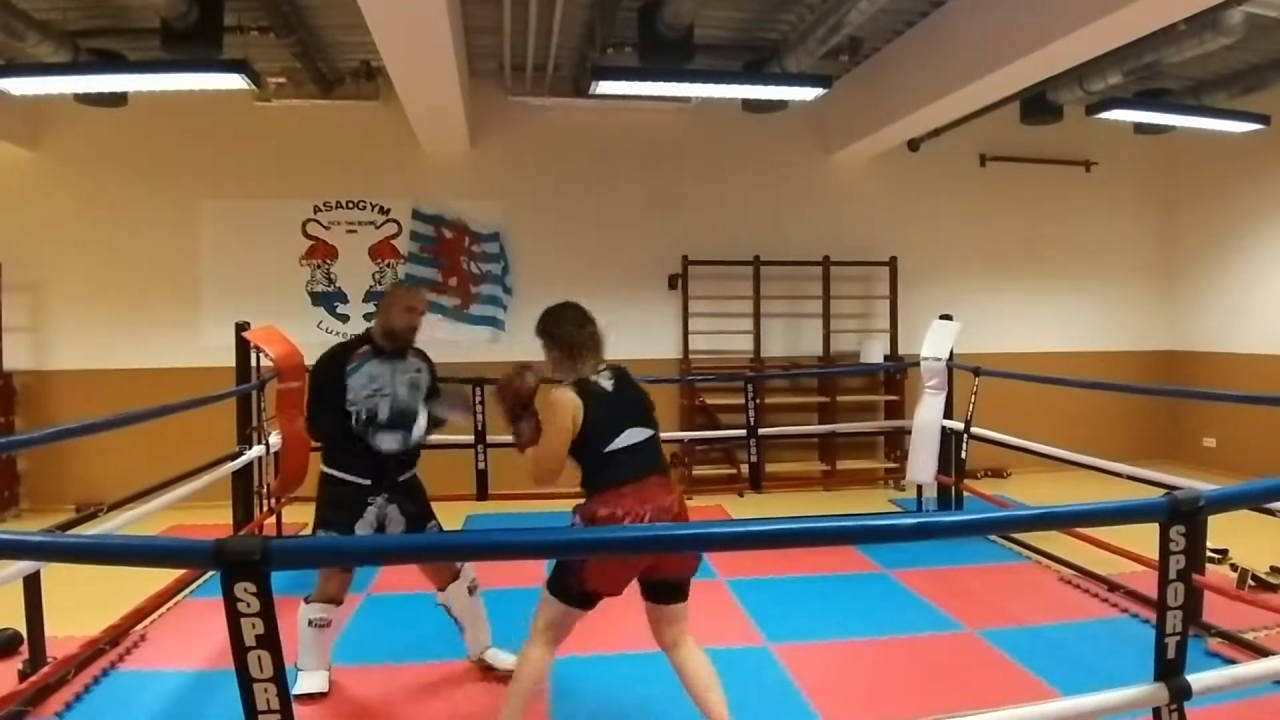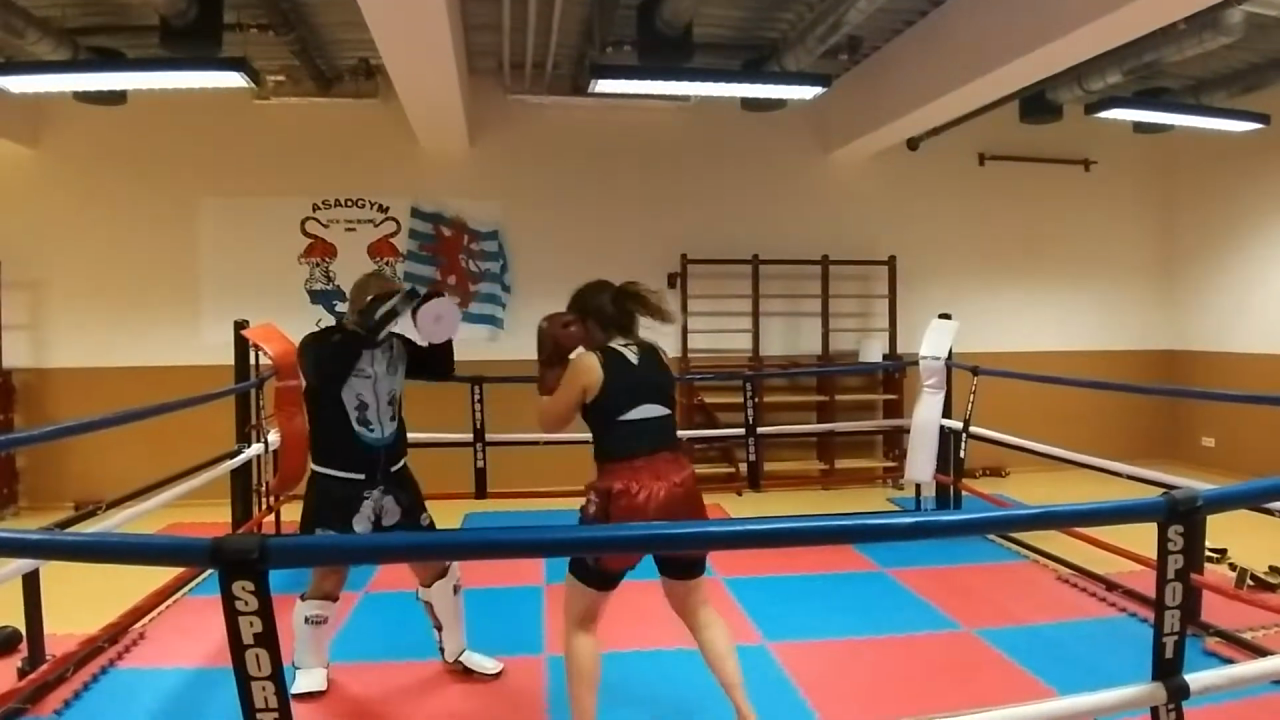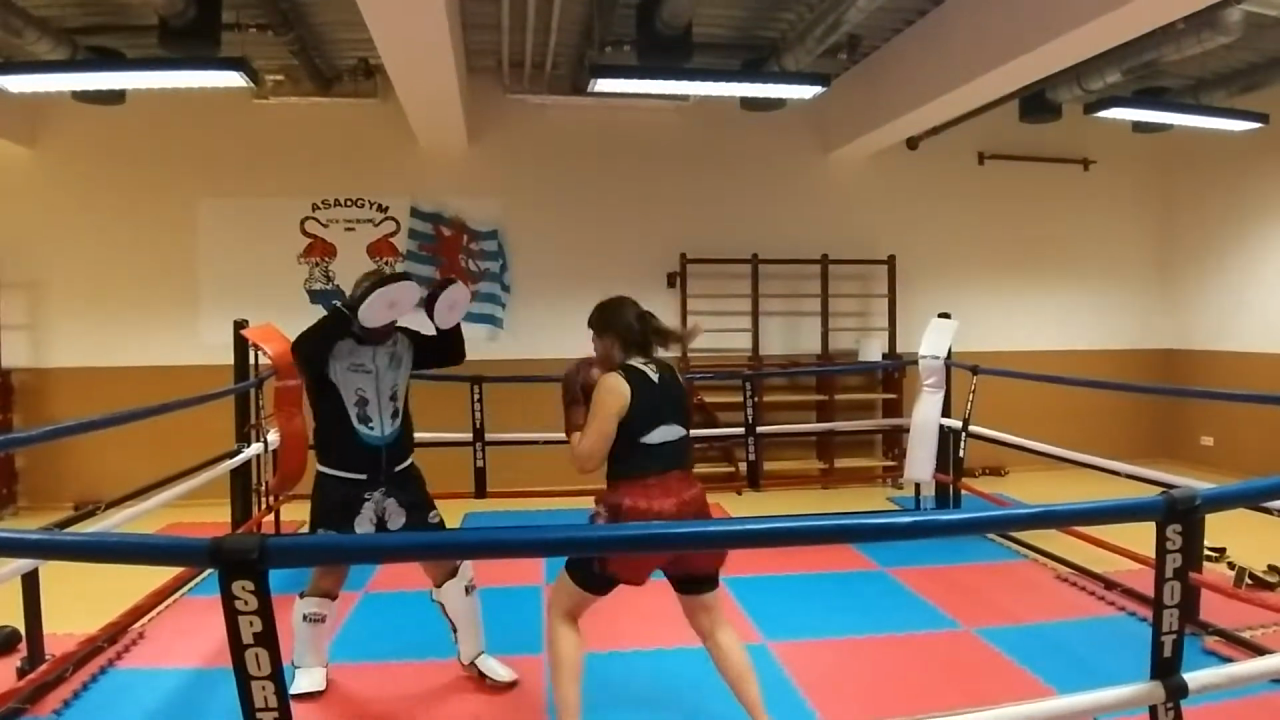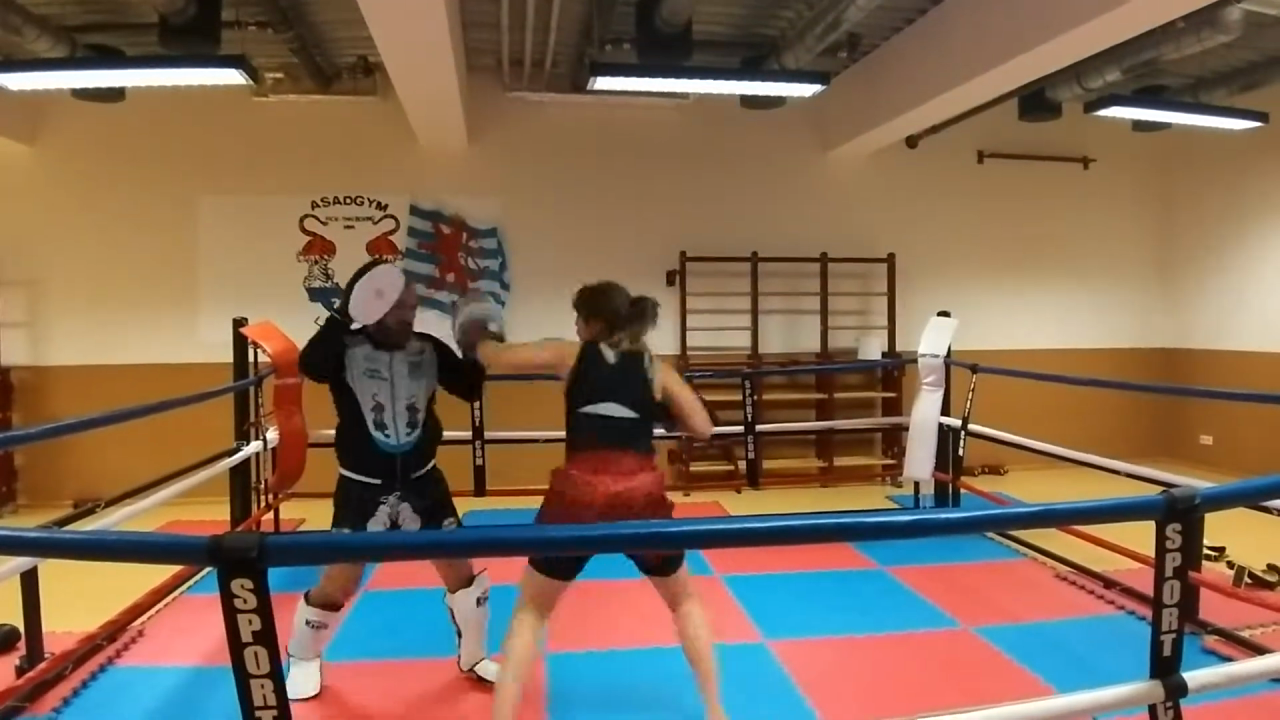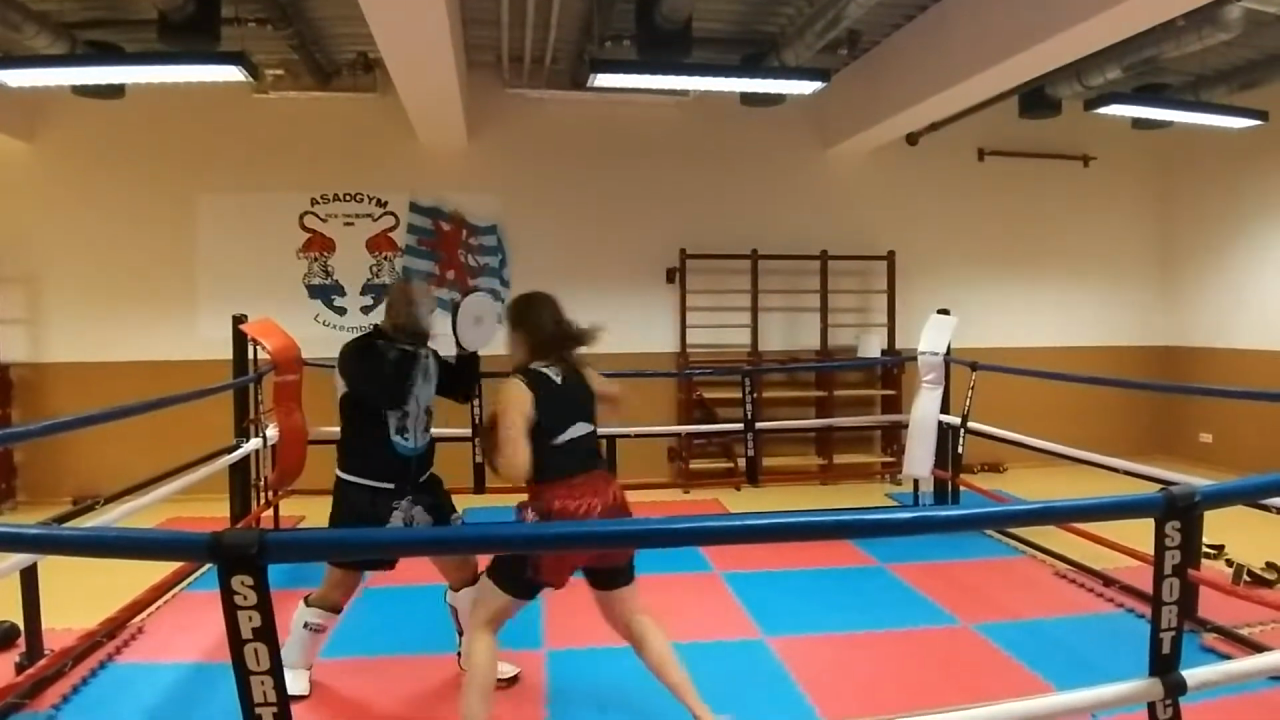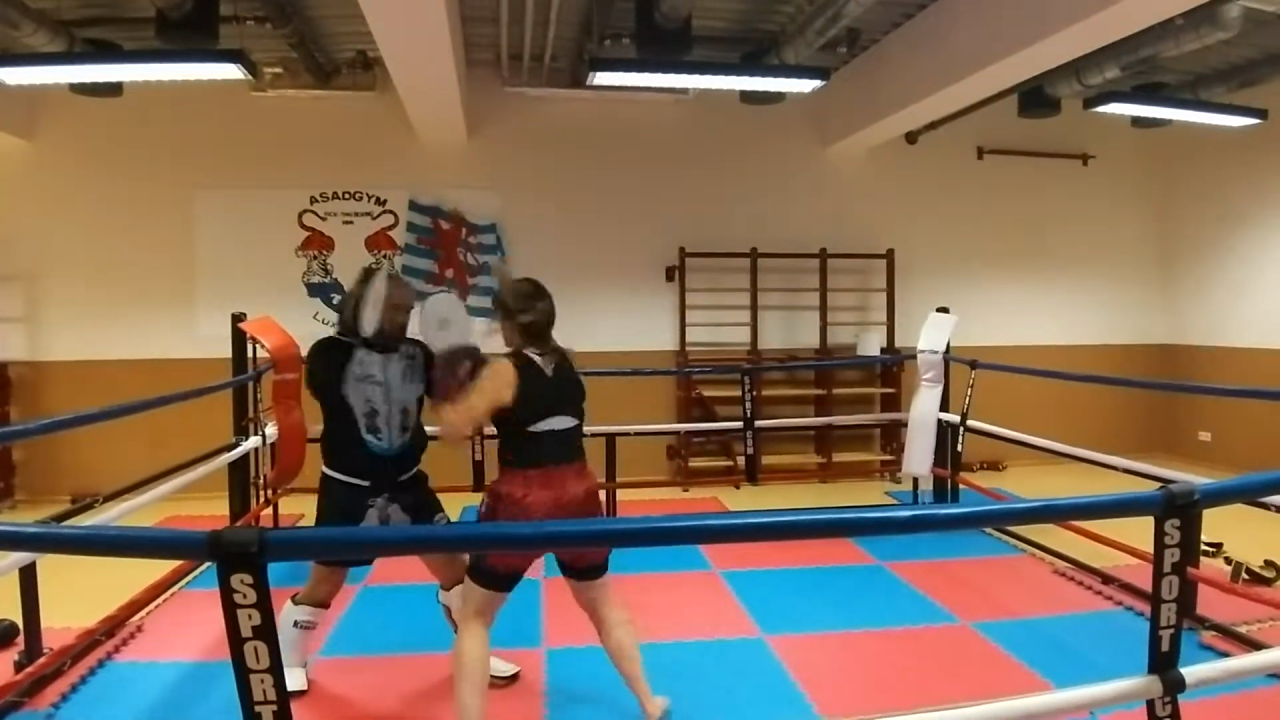
dt=0.2s
person 1, frame 1
left shoulder: (564, 399)
right shoulder: (627, 380)
left elbow: (543, 473)
left wrist: (522, 423)
left hip: (613, 525)
right hip: (667, 514)
left knee: (545, 633)
right knee: (676, 638)
person 1, frame 2
left shoulder: (588, 364)
right shoulder: (656, 356)
left elbow: (550, 422)
left wrist: (552, 365)
left hip: (624, 499)
right hip: (678, 489)
left knee: (577, 622)
right knee: (699, 612)
person 1, frame 3
left shoulder: (613, 384)
right shoulder: (671, 376)
left elbow: (586, 461)
left wrist: (576, 410)
left hip: (634, 513)
right hip: (687, 507)
left knee: (561, 612)
right knee: (713, 625)
person 1, frame 4
left shoulder: (572, 354)
right shoulder: (656, 368)
left elbow: (497, 358)
right elbow: (702, 428)
left wrist: (477, 339)
left hip: (583, 493)
right hip: (642, 494)
left knee: (531, 610)
right knee: (683, 600)
person 1, frame 5
left shoulder: (517, 389)
right shoulder: (575, 373)
left elbow: (516, 472)
right elbow: (612, 393)
left wrist: (495, 449)
left hip: (558, 515)
right hip: (604, 505)
left knee: (482, 621)
right knee: (630, 619)
person 1, frame 6
left shoulder: (503, 371)
right shoulder: (566, 363)
left elbow: (453, 428)
left hip: (521, 505)
right hip: (577, 497)
left knee: (473, 620)
right knee: (603, 608)
person 2, frame 1
left shoulder: (419, 364)
right shoulder: (341, 360)
left elbow: (433, 409)
right elbow: (318, 421)
left wrist: (445, 413)
right wrist: (365, 422)
left hip: (401, 484)
right hip: (346, 487)
left knee: (446, 568)
right knee: (331, 581)
left ankle: (481, 647)
right ankle: (312, 668)
person 2, frame 2
left shoulder: (394, 345)
right shoulder: (320, 345)
left elbow: (439, 366)
right elbow: (326, 376)
right wrist: (367, 327)
left hip: (392, 477)
right hip: (337, 484)
left knee: (435, 564)
right knee: (327, 578)
left ankle: (455, 650)
right ankle: (310, 667)
person 2, frame 3
left shoulder: (402, 342)
right shoulder: (324, 343)
left elbow: (452, 354)
right elbow: (303, 355)
left wrist: (445, 318)
right wrist: (349, 312)
left hip: (400, 476)
right hip: (343, 484)
left knee: (445, 563)
right knee: (327, 577)
left ankle: (473, 653)
right ankle: (309, 666)
person 2, frame 4
left shoulder: (429, 350)
right shoulder: (345, 347)
left elbow: (471, 389)
right elbow: (312, 365)
right wrist: (346, 315)
left hip: (420, 480)
right hip: (363, 487)
left knee: (460, 568)
right knee: (339, 582)
left ankle: (474, 657)
right ankle: (303, 660)
person 2, frame 5
left shoulder: (427, 356)
right shoulder: (360, 353)
left elbow: (463, 390)
right elbow: (387, 395)
left wrist: (468, 349)
right wrist: (405, 344)
left hip: (420, 485)
right hip: (364, 491)
left knee: (464, 567)
right knee: (338, 586)
right ankle: (294, 664)
person 2, frame 6
left shoulder: (417, 354)
right shoulder: (333, 351)
right elbow: (322, 388)
right wrist: (348, 333)
left hip: (406, 483)
right hip: (349, 488)
left knee: (454, 566)
right knee: (324, 582)
right ankle: (289, 663)
